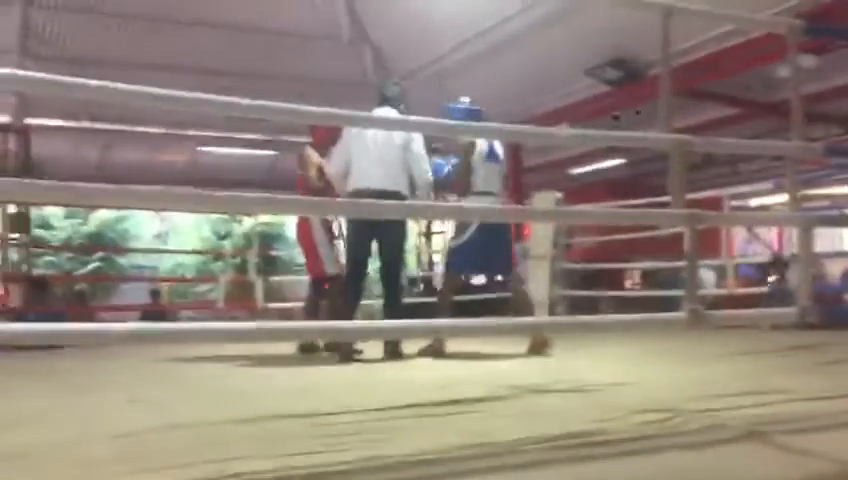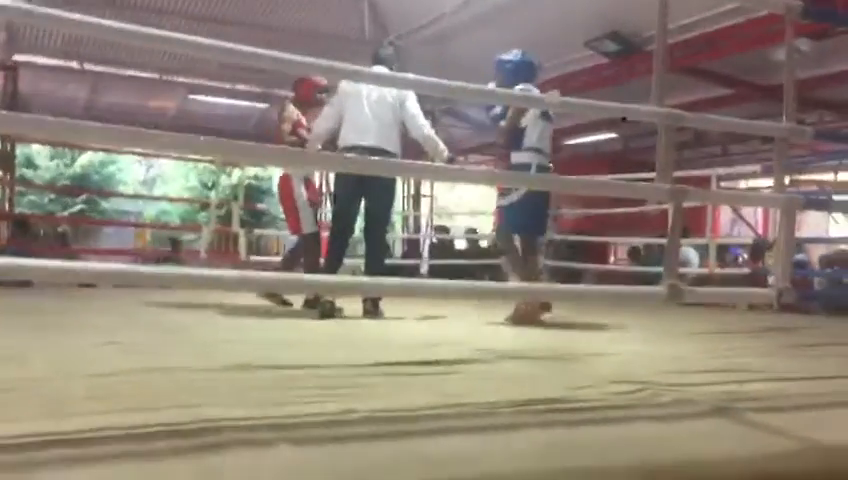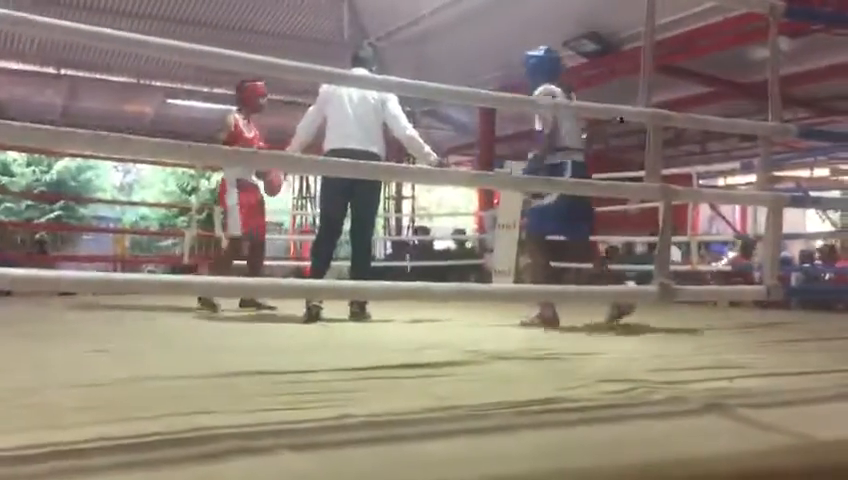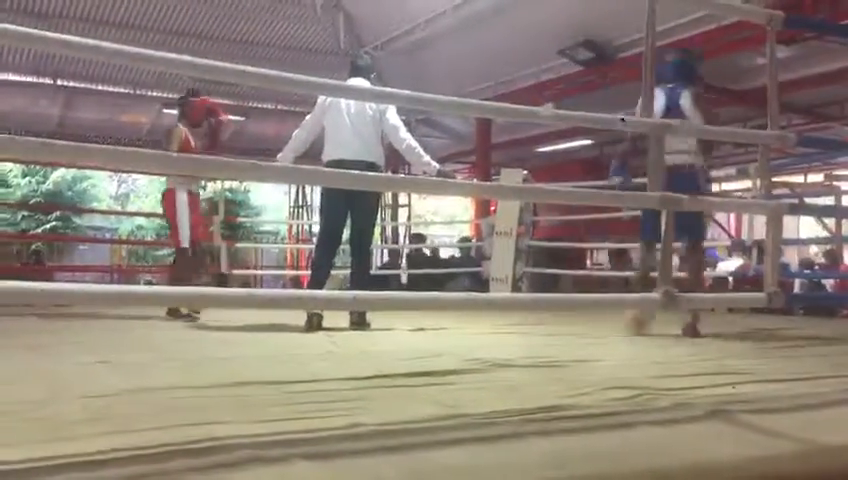
dt=0.5s
person 1, frame 1
left shoulder: (355, 126)
right shoulder: (407, 129)
left elbow: (334, 170)
right elbow: (422, 174)
left wrist: (348, 194)
right wrist: (422, 199)
left hip: (361, 201)
right hip: (392, 202)
left knee: (355, 271)
right knee: (391, 272)
right ankle: (391, 340)
person 1, frame 2
left shoulder: (349, 84)
right shoulder: (400, 88)
left elbow: (324, 125)
right elbow: (420, 128)
left wrist: (311, 148)
right wrist: (443, 155)
left hip: (351, 158)
right hip: (383, 161)
left knee: (340, 228)
right knee: (376, 231)
left ankle: (327, 295)
right ankle: (371, 299)
person 1, frame 3
left shoulder: (330, 87)
right shoulder: (381, 90)
left elbow: (308, 124)
right elbow: (403, 129)
left wrist: (289, 154)
right wrist: (431, 158)
left hip: (336, 160)
right hip: (368, 163)
left knee: (327, 231)
right knee: (362, 234)
left ankle: (313, 299)
right ankle: (357, 303)
person 1, frame 4
left shoulder: (329, 96)
right shoulder: (379, 99)
left elbow: (305, 132)
right elbow: (401, 138)
left wrist: (281, 162)
right wrist: (432, 167)
left hip: (335, 171)
right hip: (367, 172)
left knee: (327, 240)
right knee: (361, 242)
left ankle: (313, 307)
right ankle: (358, 311)
person 2, frame 1
left shoulder: (468, 141)
right shoulder: (495, 144)
left elbow: (462, 186)
left wrist: (451, 172)
left knee: (451, 275)
right knee: (509, 276)
left ankle: (438, 341)
right ankle: (538, 334)
person 2, frame 2
left shoulder: (522, 92)
left elbow: (506, 135)
left wrist: (497, 116)
left hip: (525, 171)
right hip: (540, 172)
left knee: (505, 235)
right knee: (529, 241)
left ankle: (534, 296)
right ankle: (527, 305)
person 2, frame 3
left shoulder: (543, 92)
right shoulder: (570, 96)
left elbow: (550, 131)
right elbow: (580, 136)
left wrist: (533, 162)
left hip: (557, 169)
right hip: (577, 170)
left knee: (535, 238)
right knee: (581, 241)
left ankle: (546, 310)
person 2, frame 4
left shoulder: (650, 97)
right shoulder: (694, 96)
left elbow: (634, 136)
right elbow: (707, 146)
left wrist: (619, 164)
left hip: (660, 175)
right hip: (692, 173)
left knee: (649, 244)
right knee: (694, 247)
left ankle: (643, 306)
right ankle: (692, 319)
person 3, frame 1
left shoulder: (319, 156)
right shoulder: (310, 154)
right elbow: (311, 185)
right wrist: (334, 189)
left hip: (321, 222)
right hip: (314, 222)
left knee: (320, 281)
right knee: (334, 279)
left ankle: (309, 338)
person 3, frame 2
left shoulder: (305, 118)
right shoulder: (290, 111)
right elbow: (284, 140)
right wrist: (310, 139)
left hip: (305, 181)
right hip: (294, 181)
left knee: (306, 239)
right knee: (311, 237)
right ankle: (313, 295)
person 3, frame 3
left shoulder: (253, 126)
right shoulder: (231, 120)
left wrist: (266, 177)
right wrist: (248, 151)
left hip: (252, 187)
right hip: (234, 185)
left knee: (258, 241)
right knee: (236, 239)
left ankle: (250, 297)
person 3, frame 4
left shoulder: (193, 134)
right shoulder: (178, 131)
left elbow: (210, 149)
left wrist: (216, 125)
left hip: (190, 194)
right hip: (179, 194)
left knee: (196, 249)
right knee: (184, 249)
right ankle: (175, 305)
